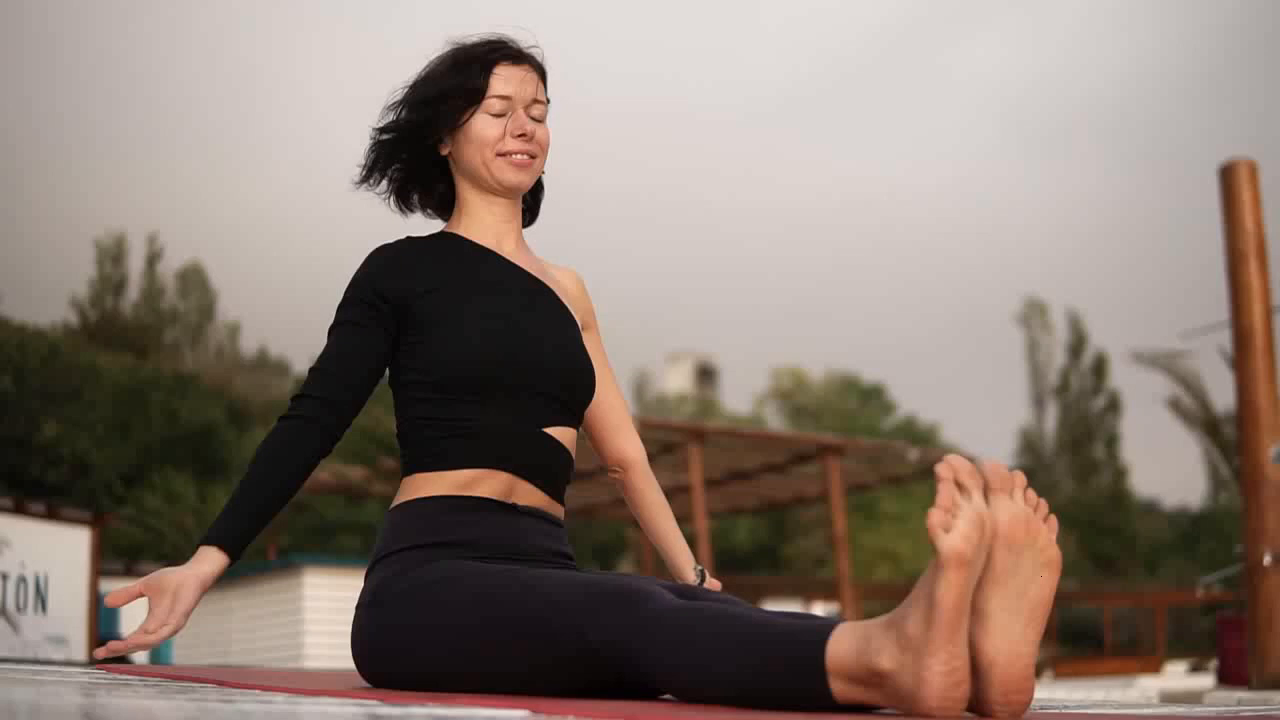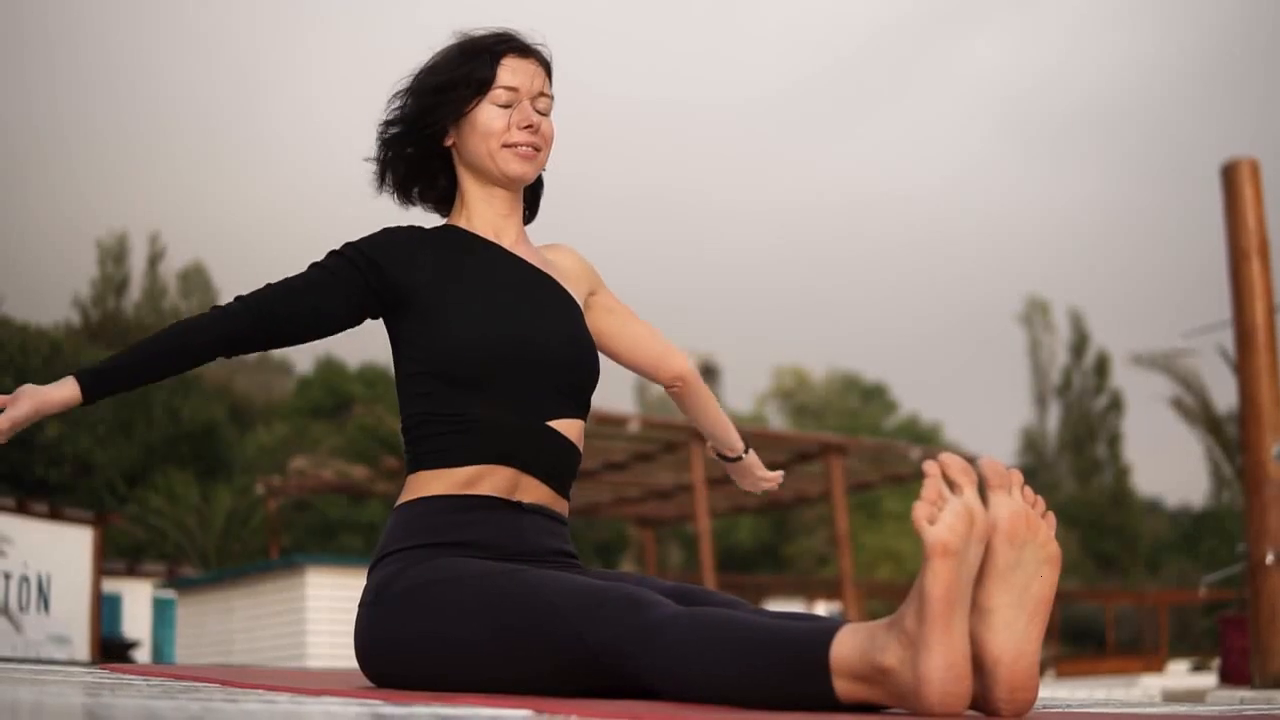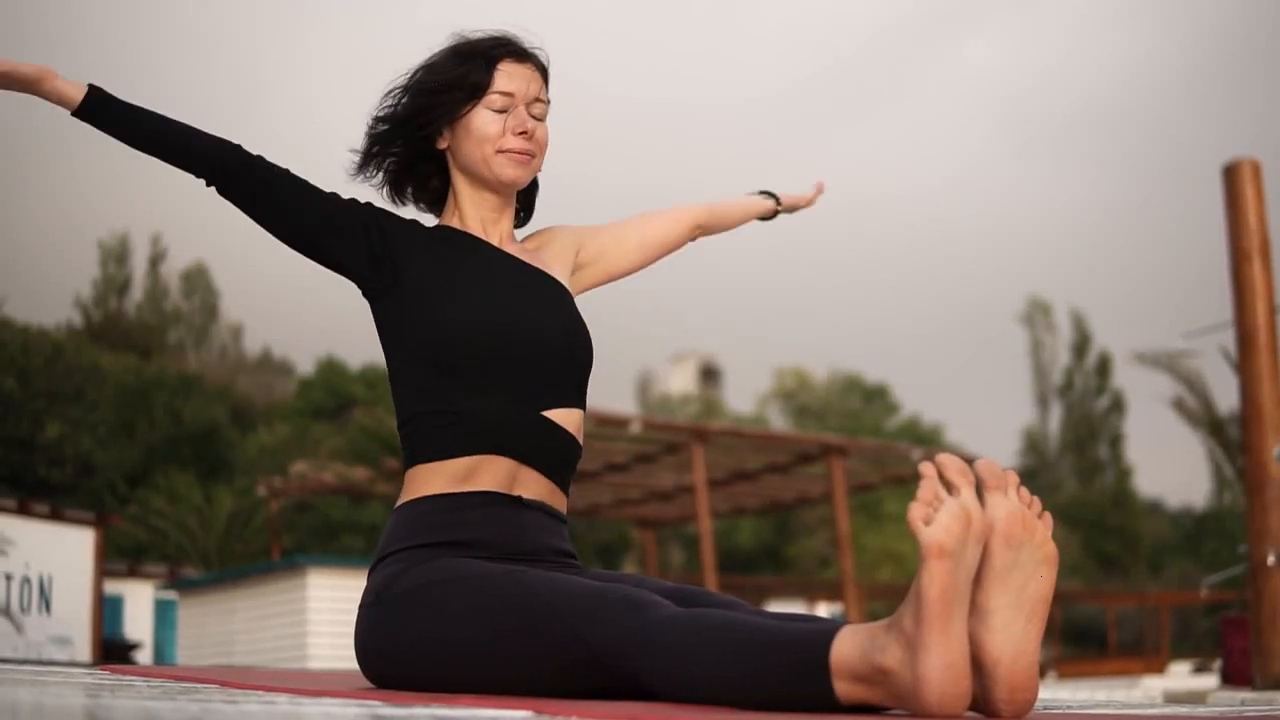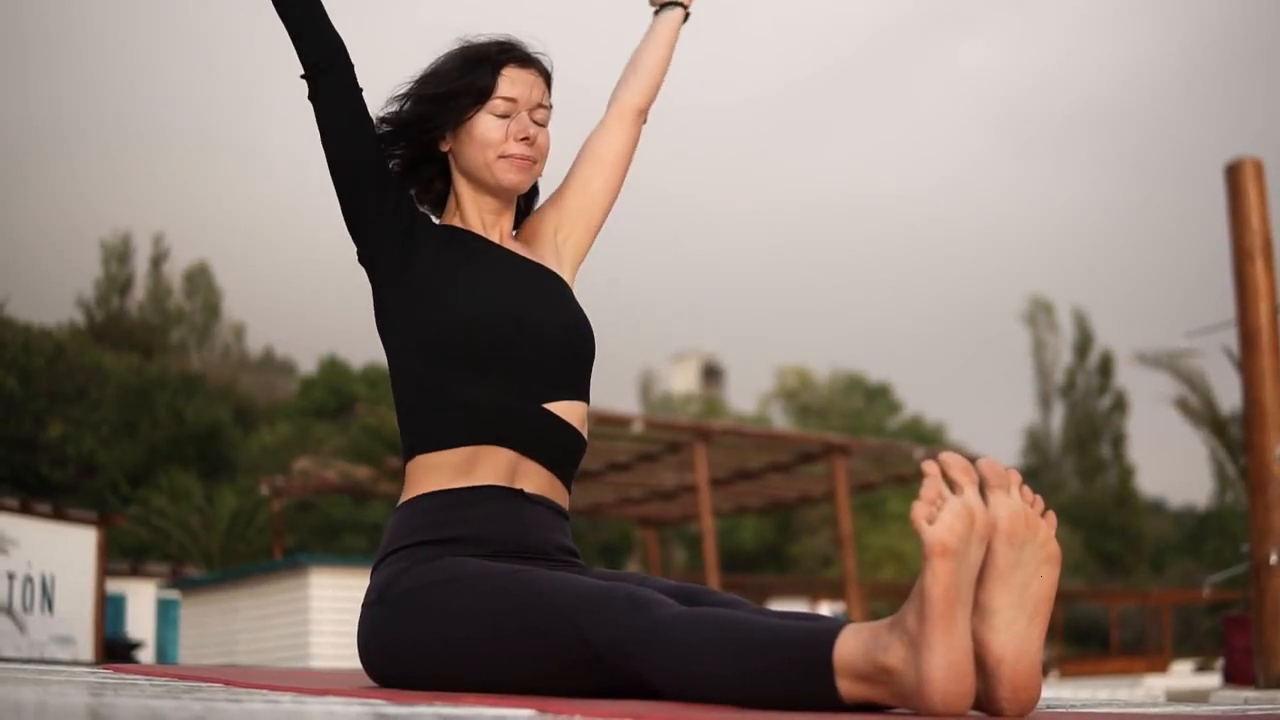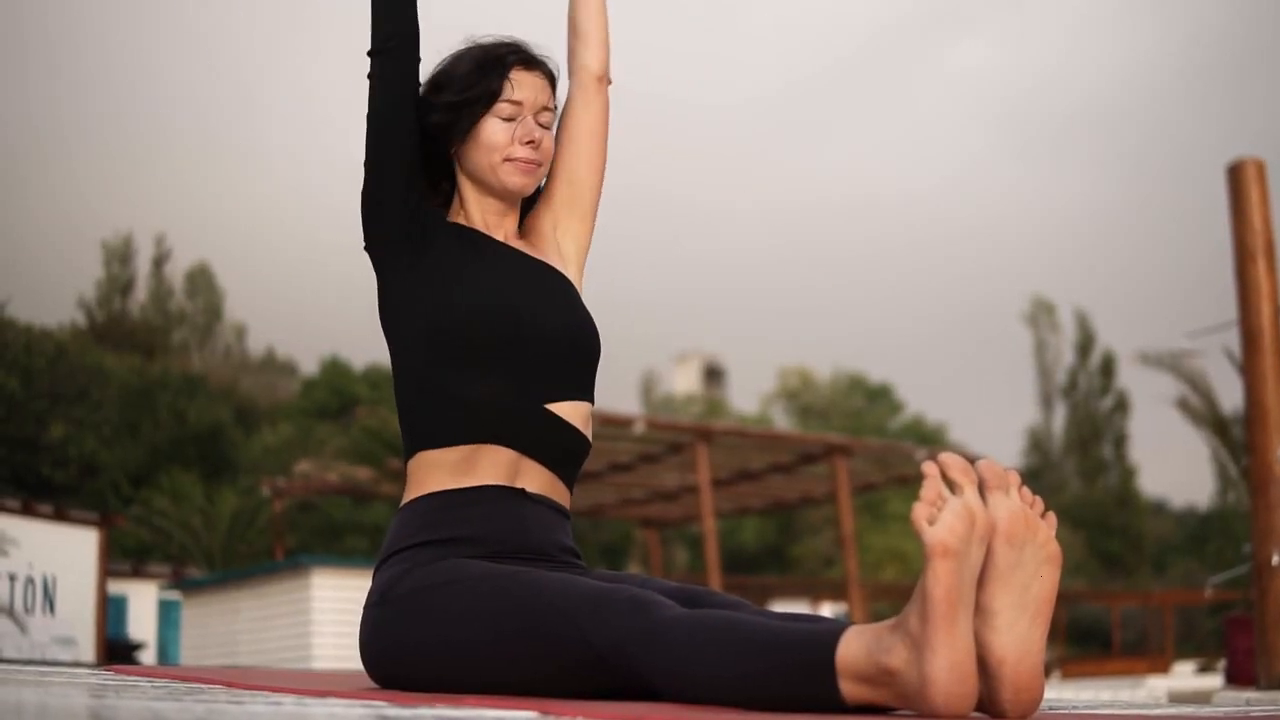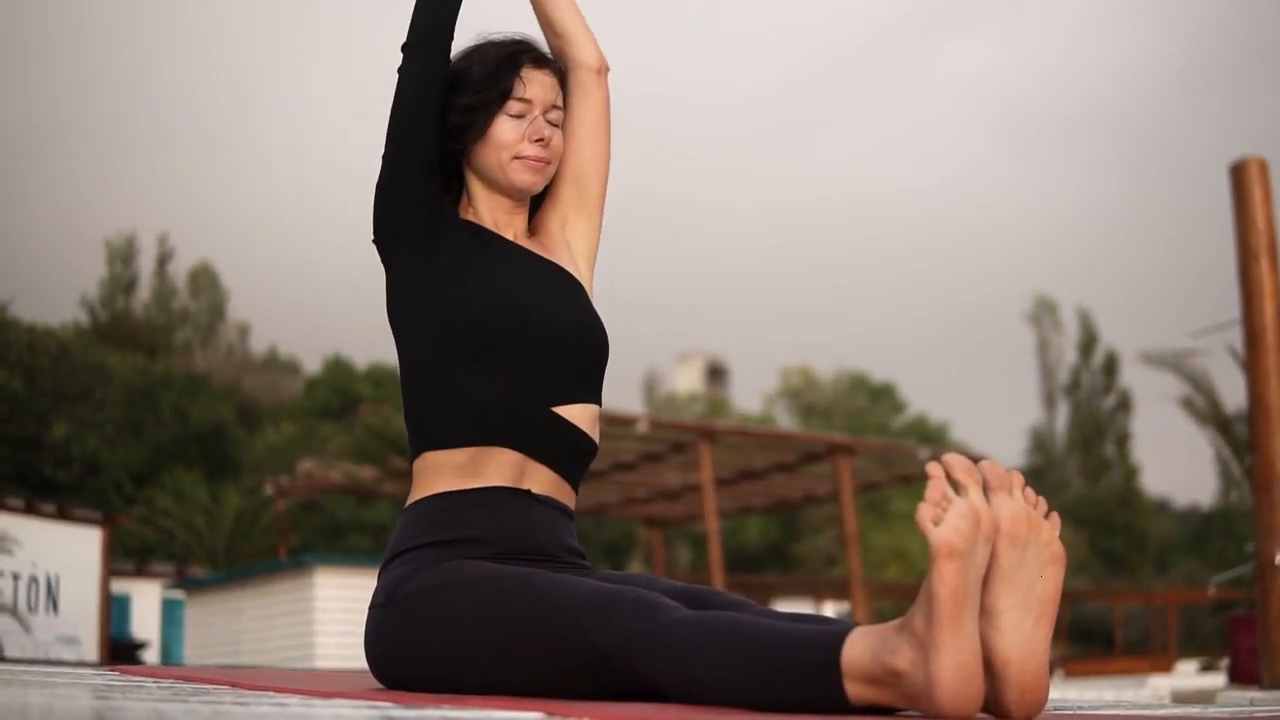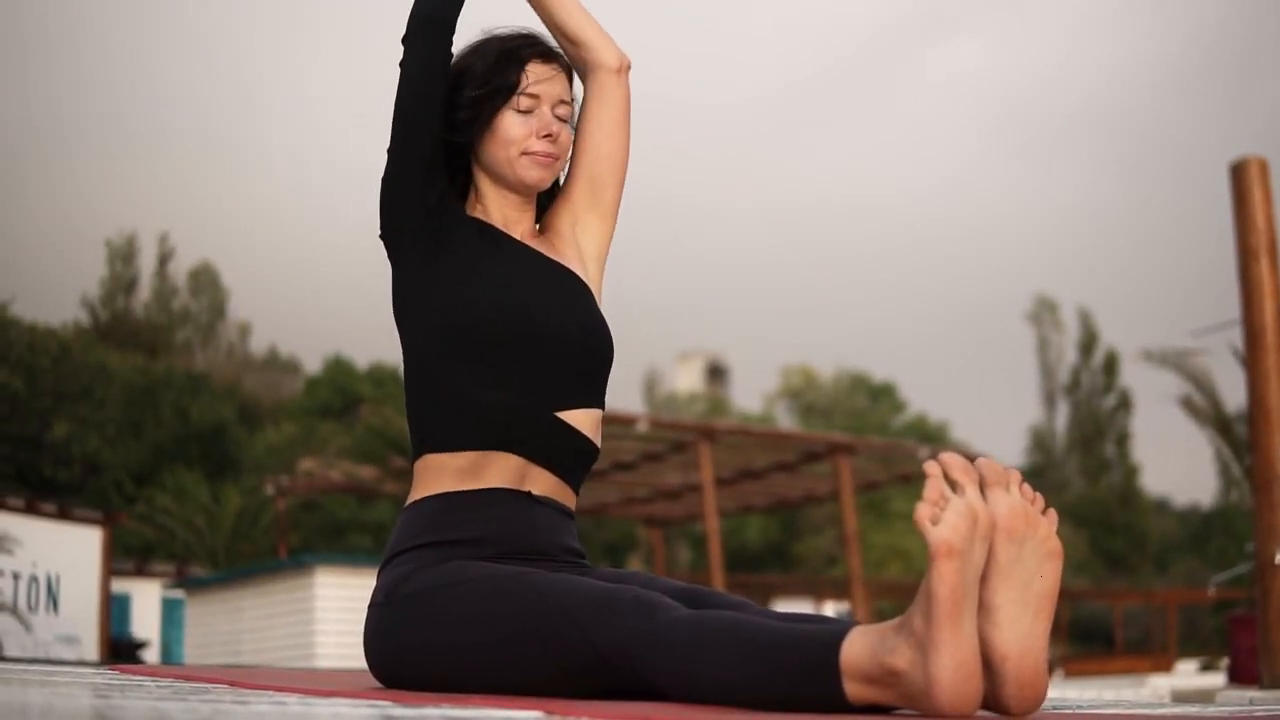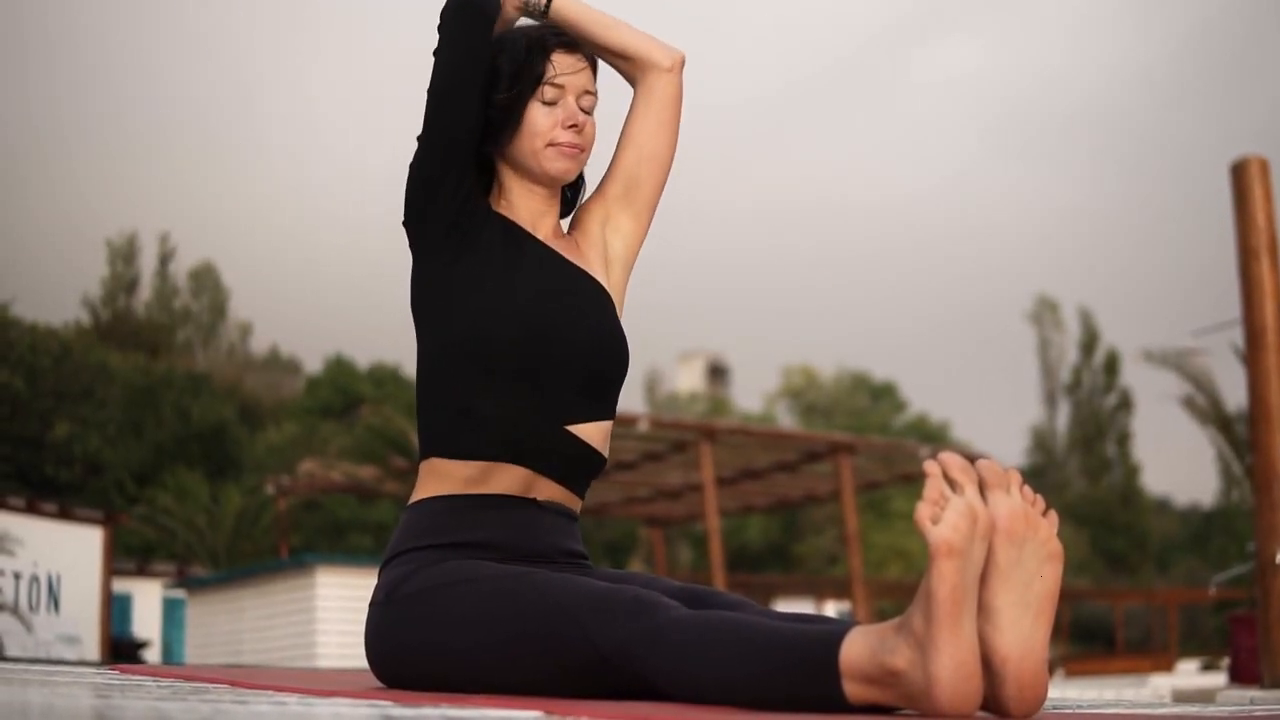
dt=0.7s
person 1, frame 1
left shoulder: (563, 289)
right shoulder: (405, 270)
left elbow: (621, 447)
right elbow: (313, 420)
left wrist: (688, 574)
right wrist: (207, 560)
left hip: (543, 567)
right hip: (430, 578)
left knee: (707, 618)
right knee: (634, 622)
person 1, frame 2
left shoulder: (567, 273)
right shoulder: (404, 260)
left elbow: (676, 371)
right elbow: (239, 327)
left wrist: (740, 457)
left hip: (546, 566)
right hip: (434, 577)
left knee: (711, 616)
right knee: (641, 623)
person 1, frame 3
left shoulder: (554, 259)
right shoulder: (396, 254)
left elbow: (688, 219)
right elbow: (237, 173)
left wrist: (769, 198)
left hip: (547, 568)
right hip: (435, 580)
left knee: (719, 618)
right knee: (639, 631)
person 1, frame 4
left shoulder: (546, 253)
right shoulder: (403, 249)
left elbow: (630, 109)
right elbow: (332, 83)
left hip: (544, 563)
right hip: (436, 578)
left knee: (717, 617)
right knee: (637, 628)
person 1, frame 5
left shoulder: (554, 248)
right shoulder: (411, 244)
left elbow: (591, 73)
right elbow: (393, 61)
left hip: (545, 564)
right hip: (437, 579)
left knee: (718, 617)
right knee: (638, 628)
left ankle: (974, 649)
right ankle: (895, 660)
person 1, frame 6
left shoulder: (563, 246)
right shoulder: (421, 239)
left elbow: (587, 64)
left hip: (551, 565)
right hip: (441, 580)
left knee: (716, 616)
right knee: (643, 627)
left ankle: (984, 651)
right ankle: (899, 662)
person 1, frame 7
left shoulder: (574, 245)
right shoulder: (428, 236)
left elbow: (608, 63)
left hip: (550, 565)
right hip: (440, 581)
left knee: (720, 618)
right knee: (641, 627)
left ankle: (982, 653)
right ankle: (900, 661)
person 1, frame 8
left shoulder: (599, 244)
right shoulder: (451, 226)
left elbow: (661, 64)
left hip: (554, 566)
right hip: (441, 583)
left knee: (727, 619)
right knee: (639, 626)
left ankle: (985, 652)
right ankle: (899, 661)
